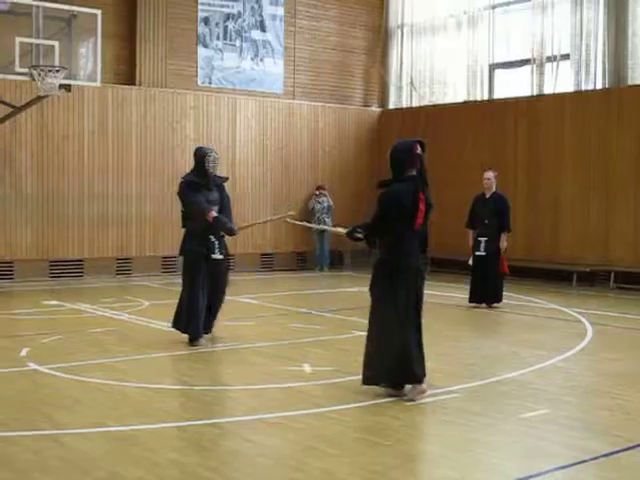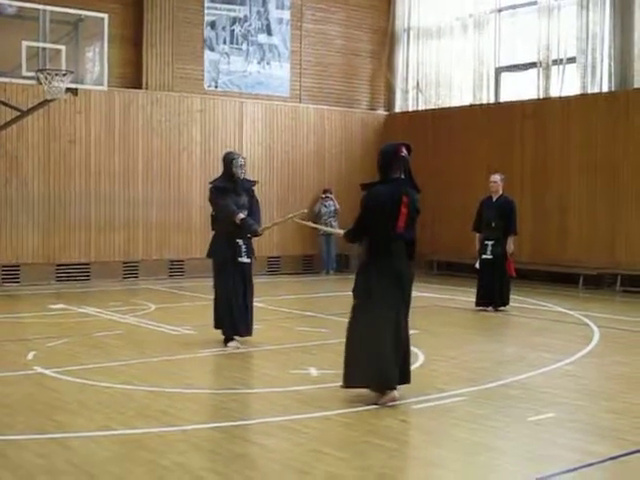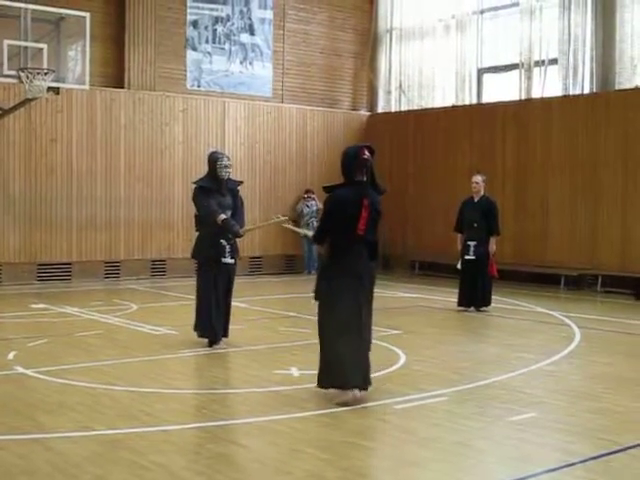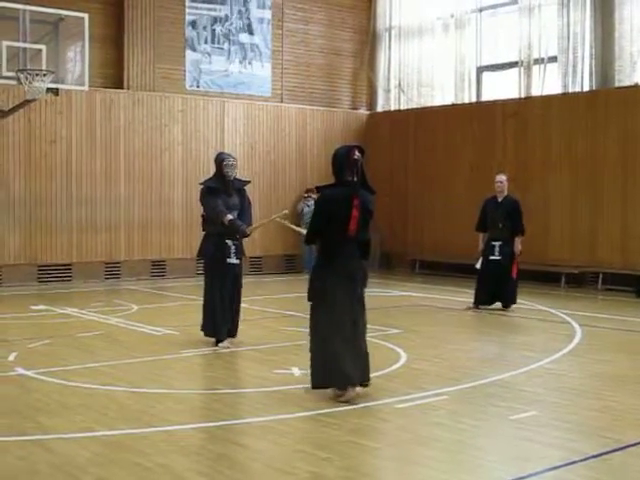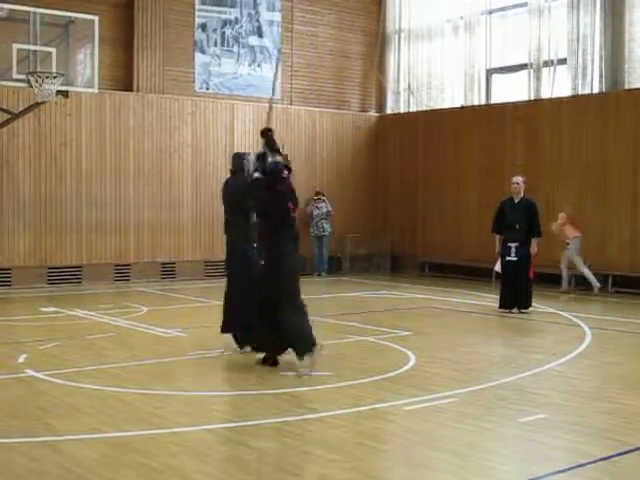
dt=1s
person 1, frame 1
left shoulder: (393, 193)
right shoulder: (422, 192)
left elbow: (378, 226)
left wrist: (357, 232)
right wrist: (367, 232)
left hip: (395, 263)
right hip: (414, 261)
left knee: (394, 319)
right knee: (408, 318)
left ankle: (415, 379)
right ankle: (396, 380)
person 1, frame 2
left shoulder: (375, 194)
right shoulder: (411, 195)
left elbow: (360, 230)
right elbow: (407, 229)
left wrist: (349, 235)
left hip: (379, 265)
right hip: (402, 265)
left knee: (375, 322)
right knee: (395, 321)
left ankle: (387, 385)
right ankle: (391, 380)
person 1, frame 3
left shoulder: (338, 197)
right shoulder: (374, 198)
left elbow: (321, 234)
right elbow: (370, 233)
left wrist: (320, 239)
left hip: (339, 268)
right hip: (364, 268)
left knee: (338, 325)
right knee: (358, 323)
left ankle: (349, 385)
right ankle: (356, 380)
person 1, frame 4
left shoulder: (328, 197)
right shoulder: (366, 198)
left elbow: (312, 235)
right elbow: (362, 232)
left wrist: (313, 238)
left hip: (331, 268)
right hip: (356, 267)
left knee: (331, 324)
right knee: (351, 322)
left ankle: (347, 382)
right ankle: (352, 378)
person 1, frame 5
left shoulder: (270, 201)
right shoulder: (288, 196)
left hip: (279, 262)
right hip: (286, 259)
left knee: (287, 307)
right knee: (271, 305)
left ankle: (309, 348)
right ankle: (272, 353)
person 2, frame 1
left shoulder: (218, 184)
right shoulder: (189, 185)
left elbow: (225, 207)
right elbow: (201, 208)
left wrist: (227, 224)
right wrist: (221, 222)
left hip: (215, 240)
right hip: (196, 240)
left knee: (217, 283)
right knee: (196, 287)
left ankle: (207, 321)
right ankle: (194, 332)
person 2, frame 2
left shoulder: (247, 188)
right shoulder: (218, 190)
left elbow: (254, 210)
right elbow: (229, 210)
left wrist: (254, 226)
right wrist: (247, 223)
left hip: (243, 243)
right hip: (224, 244)
left knee: (243, 288)
right knee: (227, 289)
left ankle: (236, 329)
right ankle: (229, 334)
person 2, frame 3
left shoulder: (233, 189)
right shoulder: (202, 190)
left elbow: (239, 211)
right elbow: (211, 211)
left wrist: (236, 228)
right wrist: (228, 224)
left hip: (228, 245)
right hip: (209, 245)
left knee: (224, 290)
right knee: (210, 290)
left ankle: (218, 332)
right ankle: (213, 335)
person 2, frame 4
left shoulder: (239, 189)
right shoulder: (209, 189)
left elbow: (246, 210)
right elbow: (218, 211)
left wrist: (244, 227)
right wrist: (234, 224)
left hip: (234, 244)
right hip: (215, 243)
left knee: (233, 289)
right knee: (217, 289)
left ankle: (226, 331)
right ankle: (219, 335)
person 2, frame 5
left shoulder: (233, 186)
right shoulder: (235, 186)
left hip: (249, 244)
right hip: (242, 245)
left knee: (241, 290)
right knee: (248, 289)
right ankle: (245, 336)
person 3, frame 1
left shoulder: (501, 200)
right shoulder: (477, 199)
left elbow: (505, 223)
right elbow: (471, 220)
left wrist: (503, 240)
right wrist: (471, 238)
left hip: (494, 240)
right hip: (479, 239)
left knee: (493, 270)
right knee: (478, 269)
left ankle: (491, 299)
right ankle: (478, 298)
person 3, frame 2
left shoulder: (508, 203)
right shoulder: (484, 202)
left elbow: (511, 226)
right elbow: (478, 224)
left wrist: (510, 243)
right wrist: (477, 241)
left hip: (501, 243)
right hip: (486, 242)
left knee: (500, 273)
right knee: (484, 272)
left ankle: (498, 302)
right ankle: (485, 301)
person 3, frame 3
left shoulder: (489, 203)
right shoulder: (466, 203)
left elbow: (494, 227)
right elbow: (460, 225)
left wrist: (492, 244)
right wrist: (459, 242)
left hip: (483, 244)
right hip: (468, 243)
left knee: (483, 273)
right knee: (466, 273)
left ankle: (480, 302)
right ankle: (467, 302)
person 3, frame 4
left shoulder: (513, 203)
right shoulder: (488, 202)
left elbow: (518, 227)
right elbow: (482, 225)
left wrist: (517, 244)
right wrist: (481, 242)
left hip: (508, 244)
right hip: (491, 243)
left knee: (507, 274)
right knee: (485, 272)
left ankle: (507, 302)
right ankle: (479, 301)
person 3, frame 5
left shoulder: (530, 204)
right shoulder: (504, 204)
left elbow: (535, 228)
right elbow: (498, 226)
left wrist: (534, 245)
right wrist: (497, 244)
left hip: (524, 245)
right hip: (507, 245)
left knee: (523, 276)
right knee: (507, 275)
left ankle: (523, 305)
right ankle: (507, 304)
